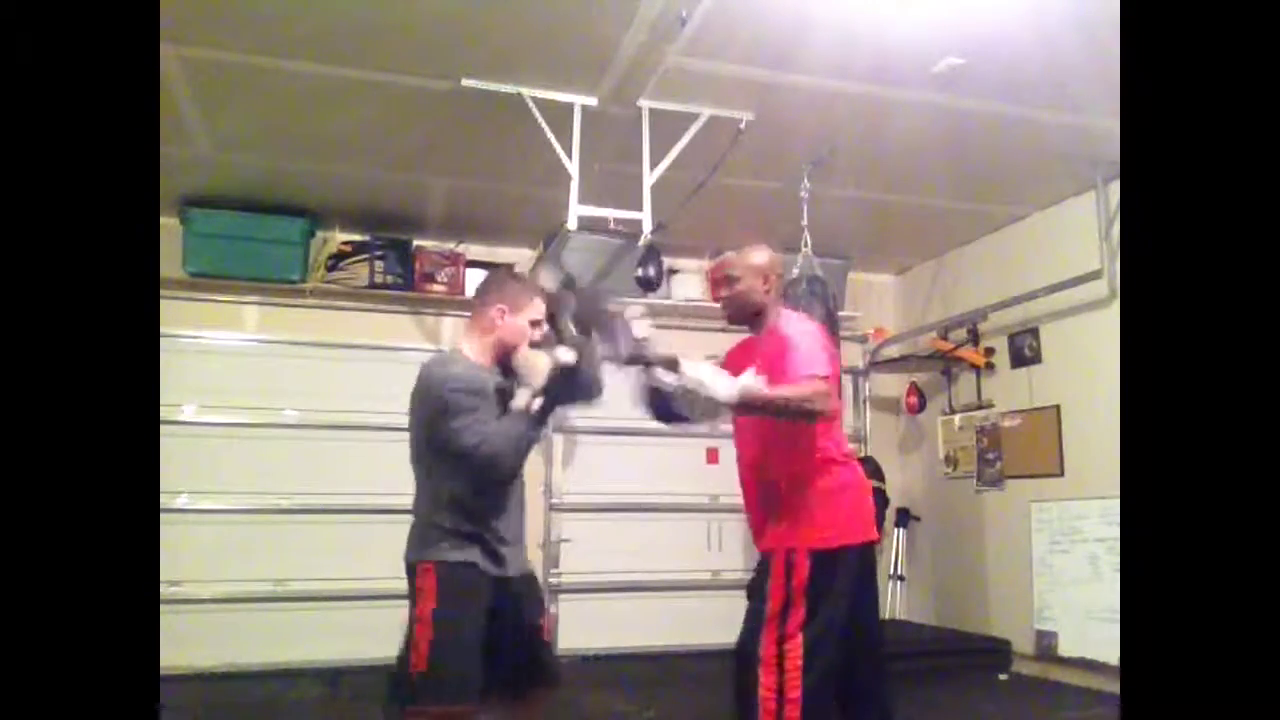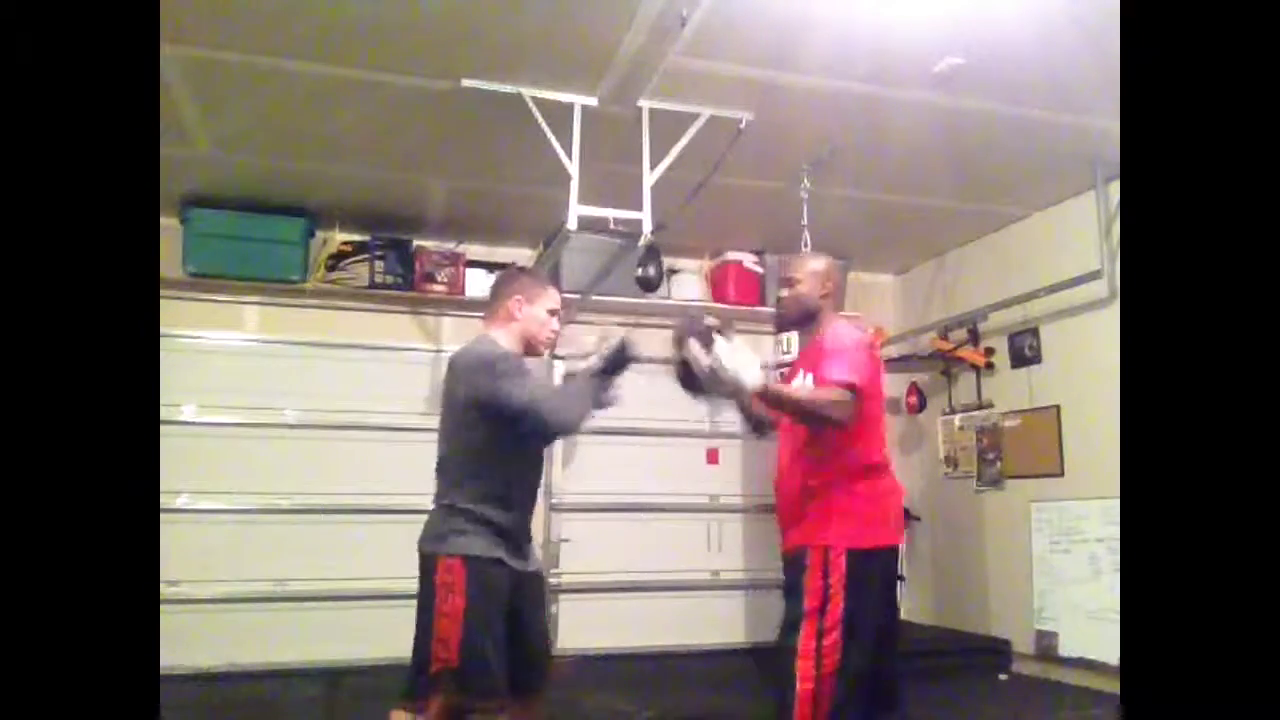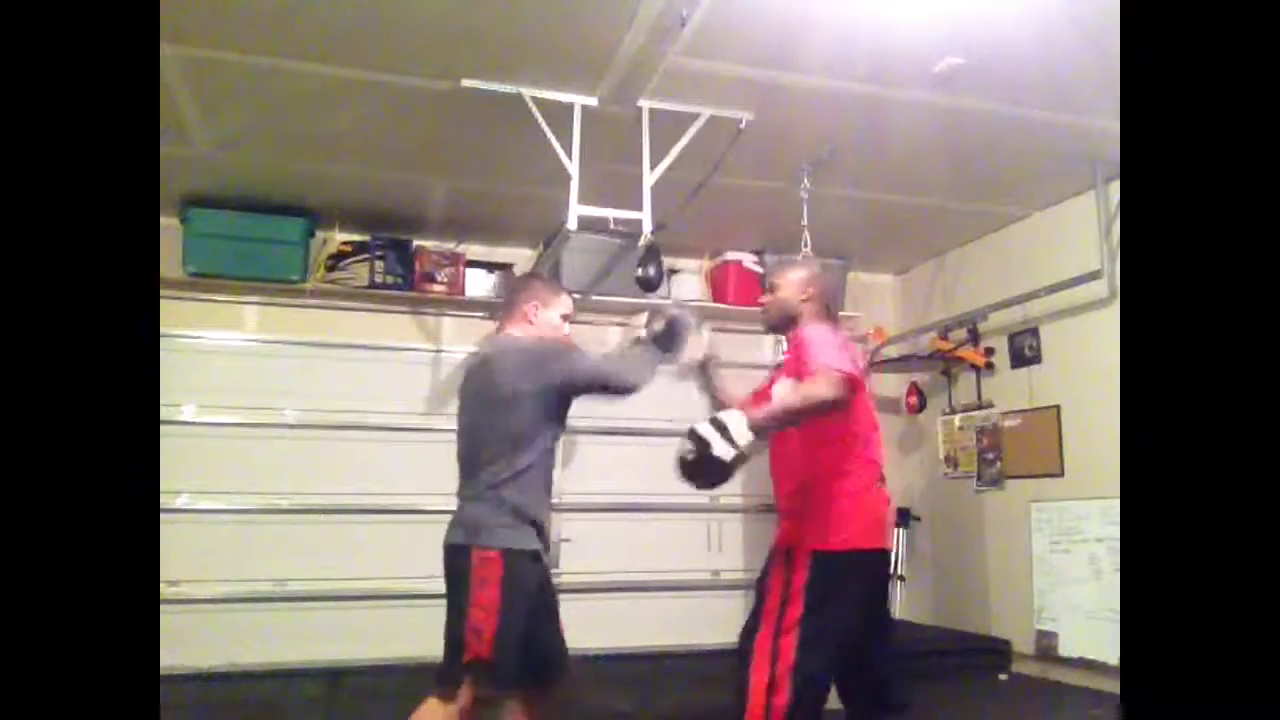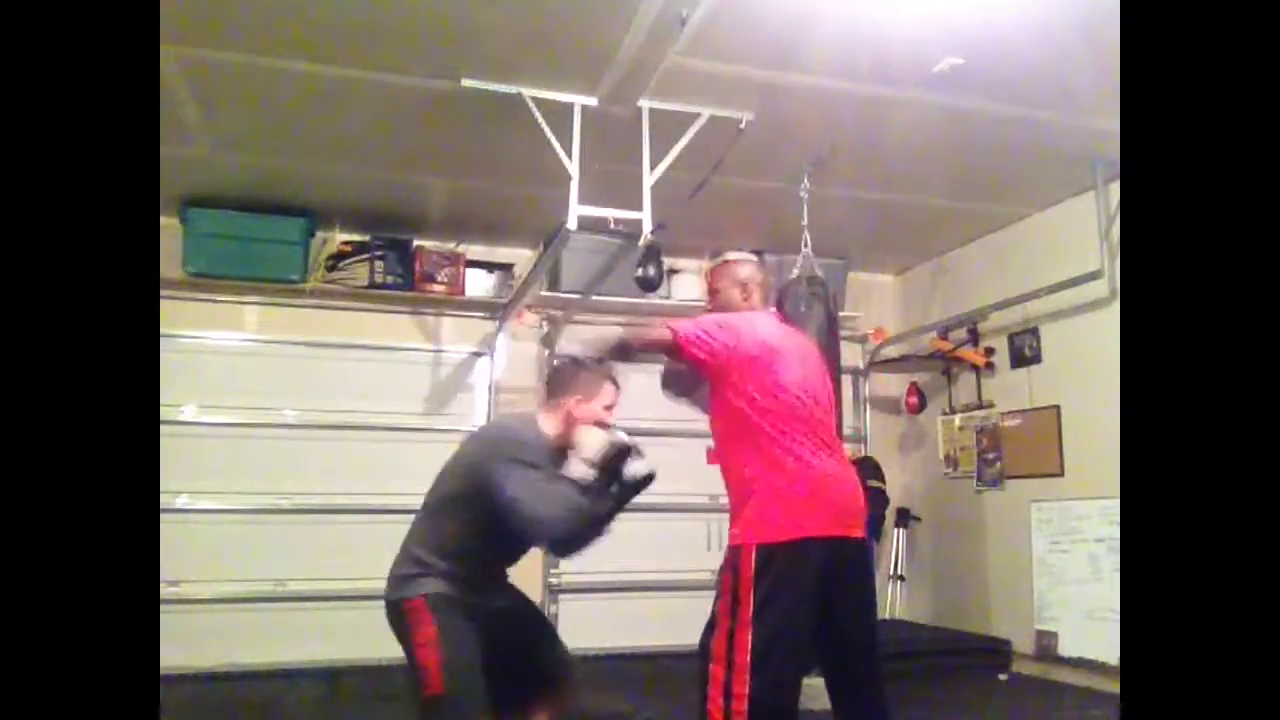
dt=0.4s
person 1, frame 1
left shoulder: (797, 332)
right shoulder: (743, 353)
left elbow: (815, 400)
right elbow: (691, 404)
left wrist: (726, 390)
right wrist: (657, 362)
left hip: (813, 521)
right hip: (838, 525)
left knee: (775, 666)
right knee: (850, 666)
person 1, frame 2
left shoulder: (843, 339)
right shoulder: (808, 356)
left elbow: (836, 410)
right elbow: (766, 422)
left wrist: (756, 380)
right wrist: (742, 378)
left hip: (844, 527)
right hip: (842, 525)
left knee: (816, 664)
right knee: (864, 663)
person 1, frame 3
left shoulder: (819, 339)
right shoulder: (793, 363)
left elbow: (834, 390)
right elbow: (738, 413)
left wrist: (750, 419)
right wrist: (704, 365)
left hip: (826, 526)
right hip: (859, 525)
left knee: (777, 663)
right knee: (861, 665)
person 1, frame 4
left shoulder: (729, 330)
right shoulder: (801, 343)
left elbow: (647, 339)
right wrist: (716, 396)
left hip: (780, 521)
right hip: (841, 512)
left knee: (742, 664)
right knee: (851, 663)
person 2, frame 1
left shoulder: (505, 373)
right shoulder: (446, 378)
left elbow: (584, 389)
right elbow: (497, 456)
right wrist: (540, 394)
left hip: (503, 559)
right hip: (450, 558)
left knee: (532, 681)
person 2, frame 2
left shoulder: (516, 366)
right shoulder: (481, 362)
left elbow: (543, 426)
right elbow: (558, 415)
left wrist: (599, 371)
right wrist: (600, 366)
left hip: (513, 551)
right hip: (466, 550)
left knee: (529, 680)
person 2, frame 3
left shoulder: (491, 362)
right shoulder: (533, 356)
right elbow: (621, 375)
right wrist: (653, 339)
left hip: (514, 542)
right hip: (491, 544)
left knee: (535, 675)
person 2, frame 4
left shoulder: (555, 453)
right shoulder: (509, 441)
left elbow: (565, 540)
right elbow: (545, 526)
left wrist: (617, 491)
right wrist: (583, 468)
left hip: (484, 590)
right hip: (432, 592)
left knee: (547, 680)
